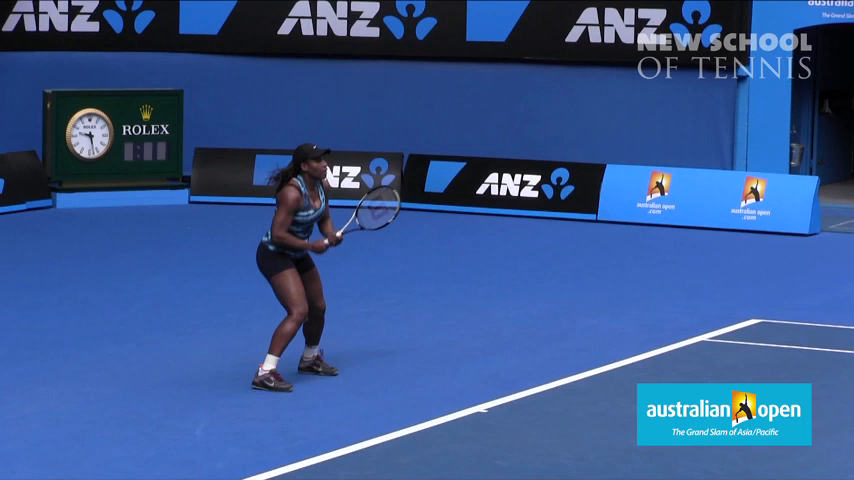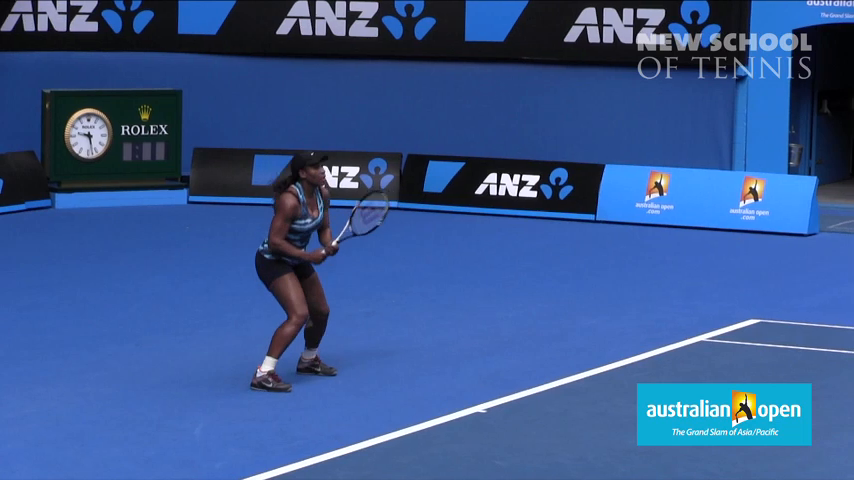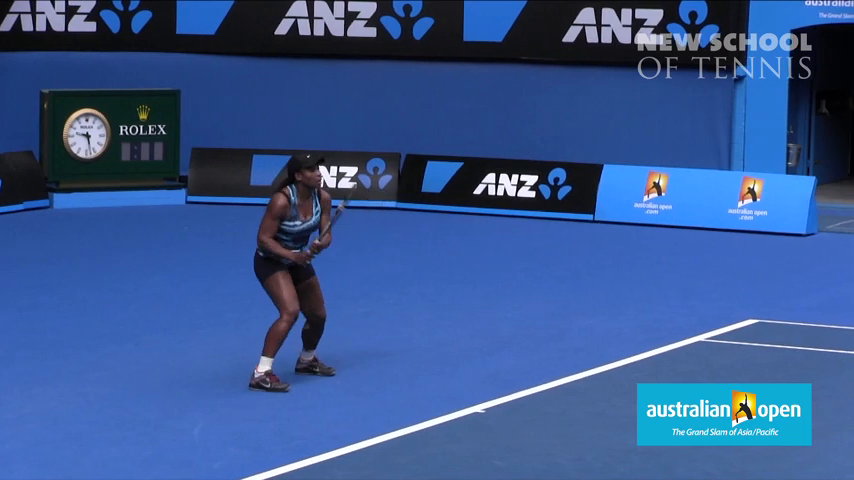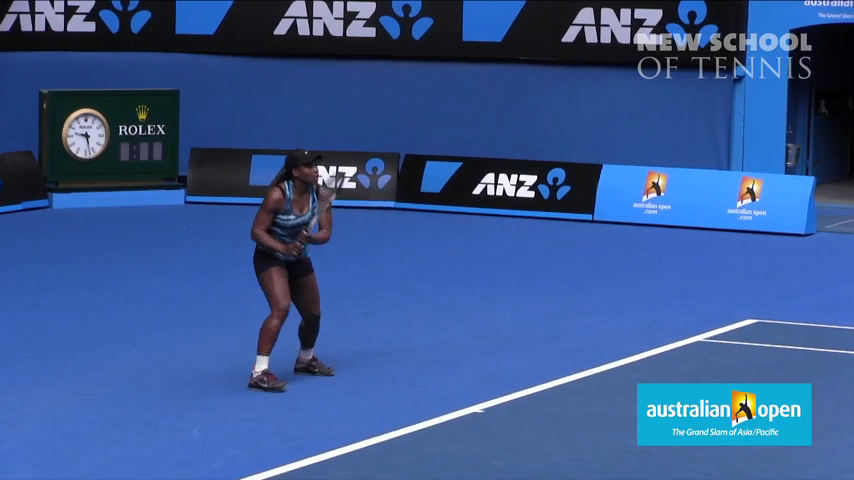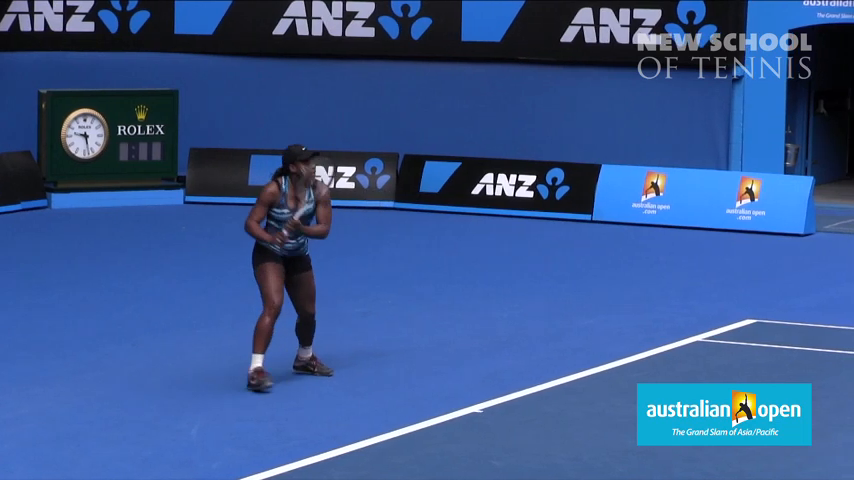
dt=0.5s
person 1, frame 1
left shoulder: (322, 185)
right shoulder: (292, 193)
left elbow: (324, 218)
right elbow: (278, 234)
left wrist: (331, 235)
right wrist: (311, 246)
left hip: (298, 254)
right hip: (275, 254)
left knee: (318, 308)
right knee: (298, 312)
left ankle: (310, 359)
right ankle: (265, 373)
person 1, frame 2
left shoulder: (322, 194)
right shoulder: (290, 200)
left elbow: (324, 227)
right elbow: (274, 241)
left wrist: (328, 244)
right wrist: (308, 256)
left hip: (298, 260)
right hip: (273, 261)
left knee: (321, 312)
right knee: (299, 315)
left ankle: (308, 360)
right ankle: (263, 374)
person 1, frame 3
left shoulder: (322, 198)
right shoulder: (282, 201)
left elbow: (326, 233)
right elbow: (263, 239)
left wrist: (319, 245)
right wrist: (293, 255)
left hip: (297, 261)
right hip: (270, 260)
left knee: (318, 316)
right knee: (290, 312)
left ankle: (307, 360)
right ankle: (261, 374)
person 1, frame 4
left shoulder: (321, 195)
right shoulder: (277, 196)
left elbow: (326, 232)
right elbow: (256, 231)
left wrist: (310, 238)
right wrist: (283, 248)
left hip: (298, 259)
right hip: (270, 257)
left knee: (313, 315)
right knee: (281, 308)
left ankle: (305, 360)
right ankle: (259, 373)
person 1, frame 5
left shoulder: (320, 191)
right shoulder: (273, 190)
left elbow: (324, 229)
right elbow: (250, 223)
left wrist: (302, 229)
right wrist: (270, 237)
left hip: (298, 255)
right hip: (268, 253)
left knee: (308, 313)
right knee: (273, 306)
left ankle: (305, 358)
right ankle: (256, 369)
